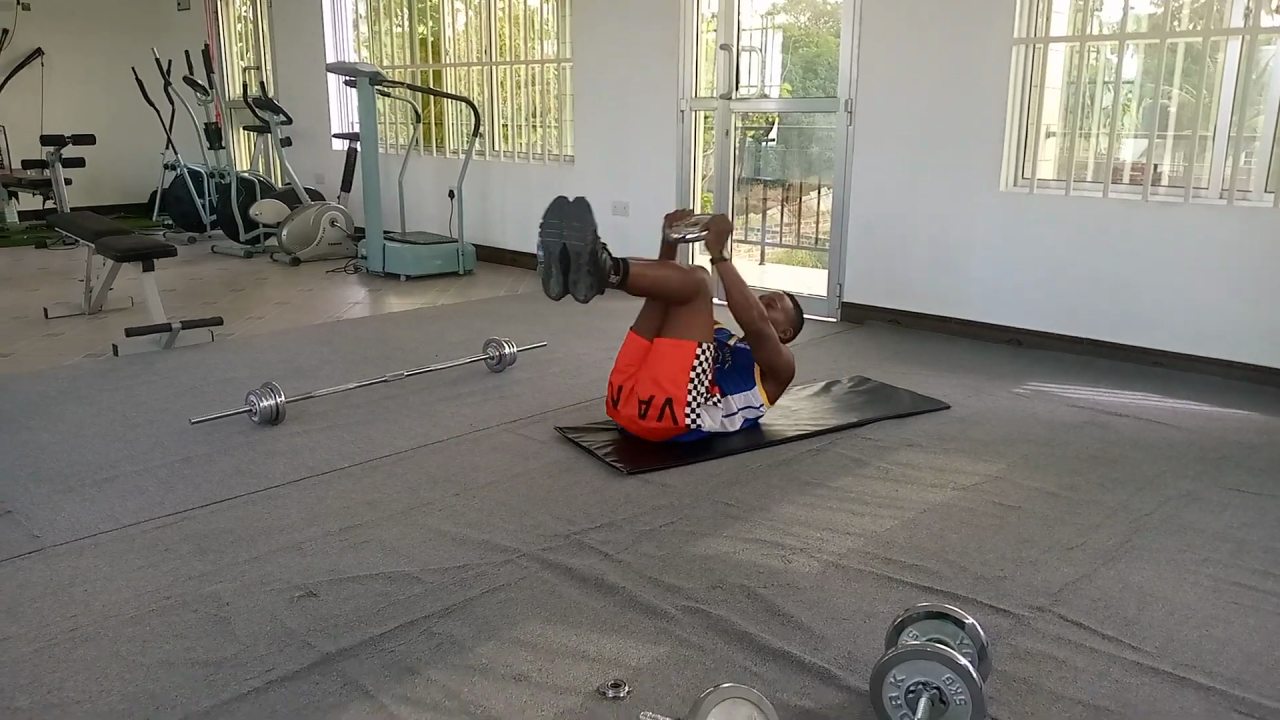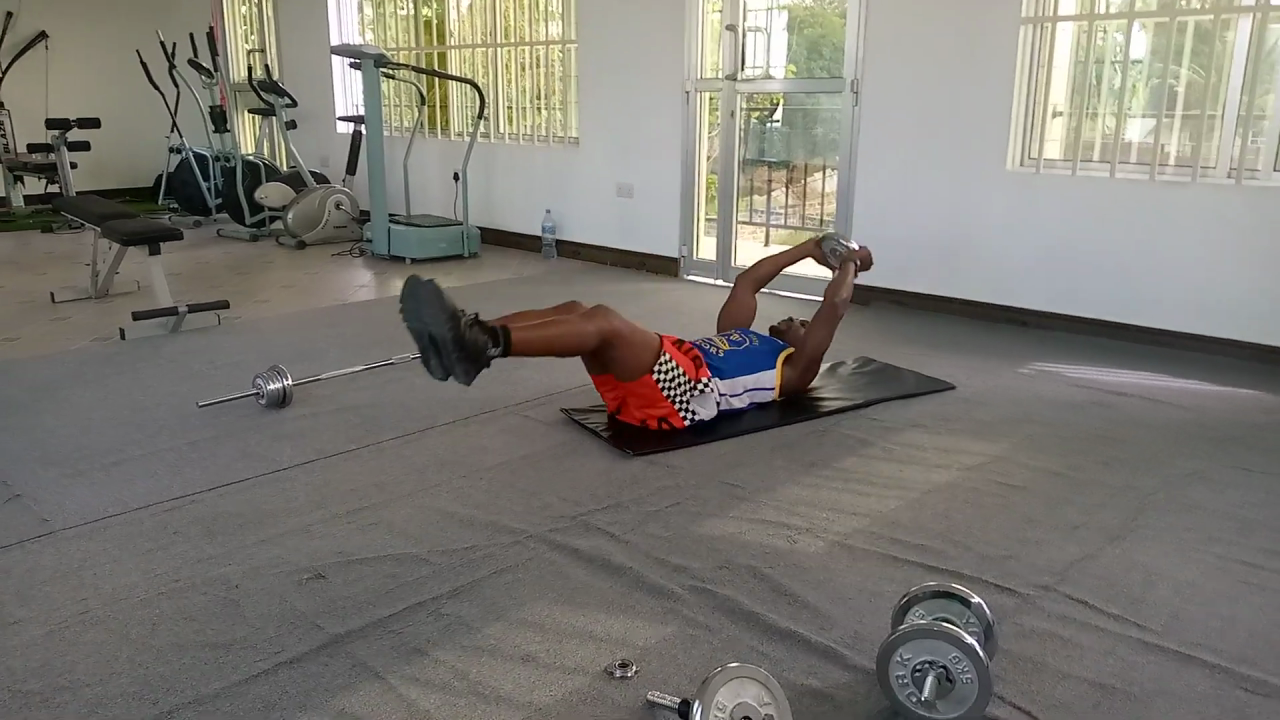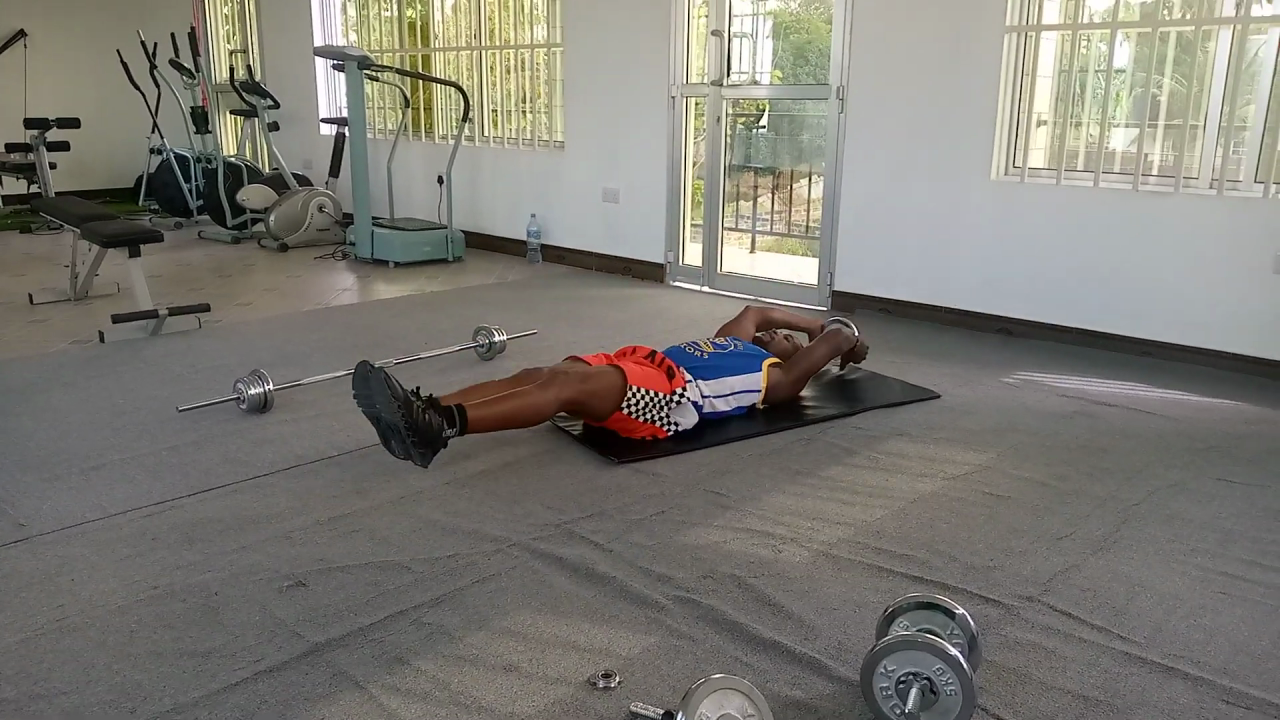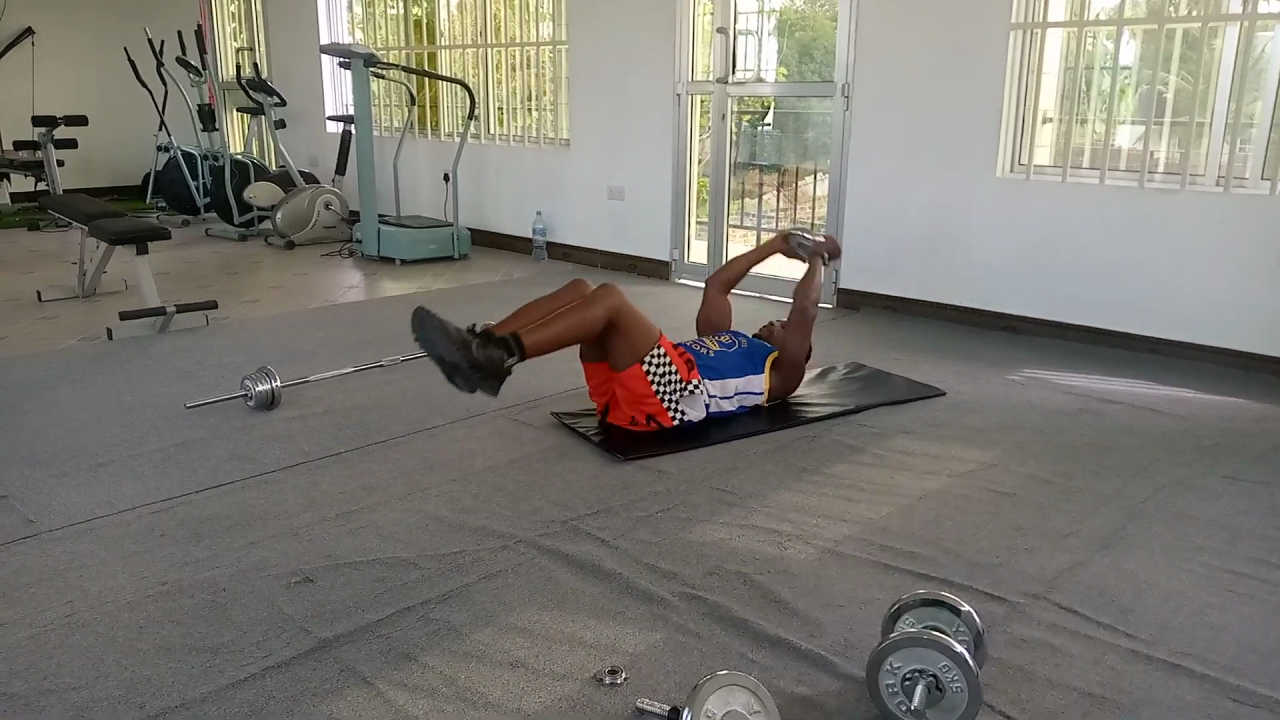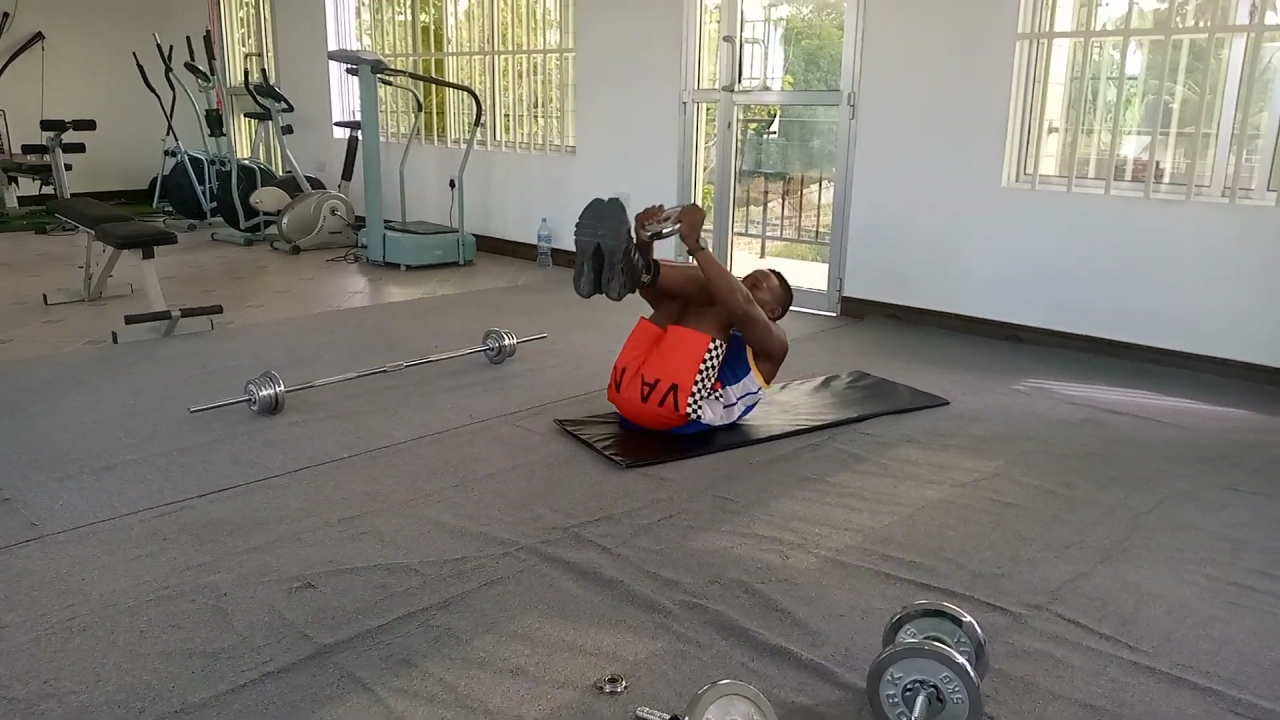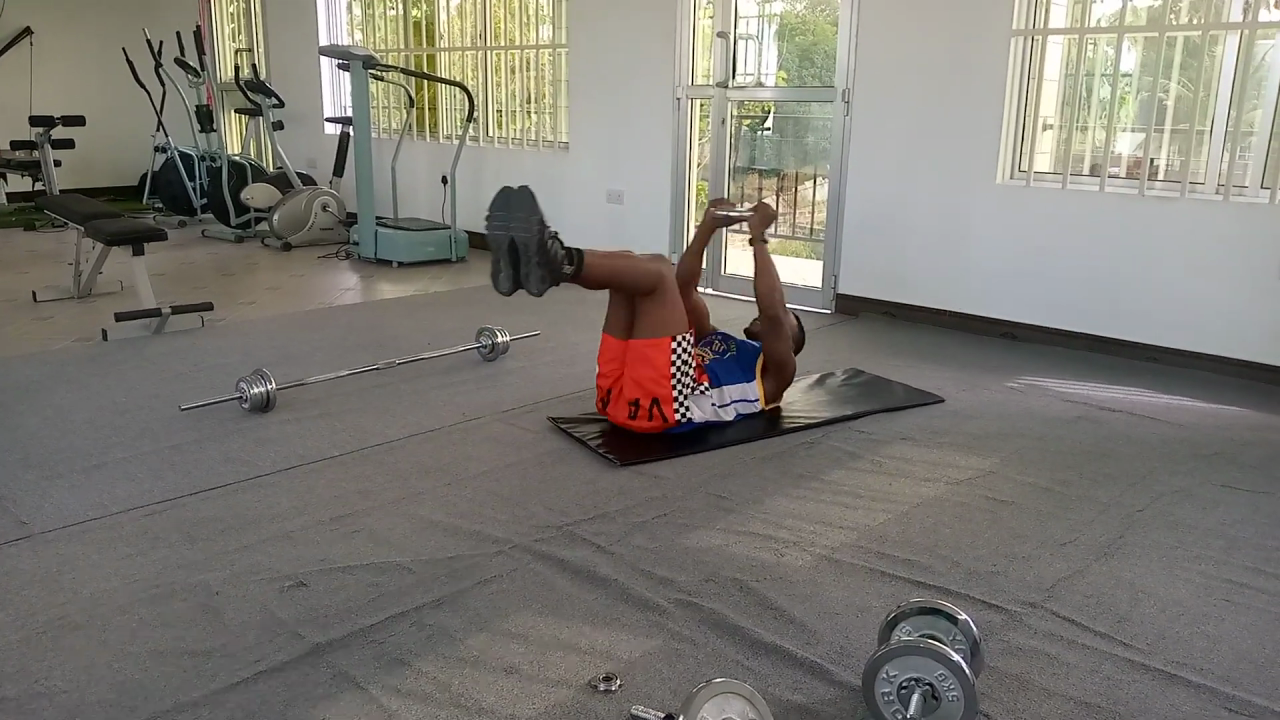
dt=0.4s
person 1, frame 1
left shoulder: (777, 367)
right shoulder: (720, 339)
left elbow: (754, 324)
left wrist: (718, 256)
right wrist: (669, 243)
left hip: (674, 413)
right hip: (626, 400)
left knee: (696, 280)
right knee: (665, 283)
left ankle: (602, 271)
right ankle: (583, 269)
person 1, frame 2
left shoulder: (793, 369)
right shoulder: (743, 334)
left elbow: (830, 312)
right elbow: (747, 281)
left wrist: (849, 271)
right wrist: (805, 249)
left hip: (682, 395)
right hip: (655, 373)
left knee: (602, 320)
right knee: (574, 312)
left ankle: (484, 346)
right ankle: (469, 334)
person 1, frame 3
left shoulder: (778, 378)
right shoulder: (736, 347)
left elbow: (832, 342)
right elbow: (756, 311)
left wrist: (845, 338)
right wrist: (818, 323)
left hip: (666, 398)
right hip: (638, 366)
left knee: (564, 382)
right knee: (537, 375)
left ankle: (438, 427)
right ankle: (424, 411)
person 1, frame 4
left shoulder: (782, 371)
right shoulder: (728, 342)
left elbow: (804, 316)
right elbow: (718, 285)
left wrist: (817, 263)
right wrist: (772, 246)
left hip: (667, 404)
right hip: (620, 394)
left knee: (607, 296)
right knee: (580, 288)
left ankle: (497, 356)
right ankle: (483, 350)
person 1, frame 5
left shoulder: (771, 344)
right shoulder: (717, 332)
left elbow: (740, 304)
right elbow: (652, 292)
left wrist: (696, 243)
right wrist: (645, 242)
left hip: (674, 406)
right hip: (630, 389)
left knee: (722, 289)
left ankle: (627, 268)
right ankle: (606, 269)
person 1, frame 6
left shoulder: (773, 371)
right shoulder: (712, 338)
left elbow: (772, 309)
right elbow: (685, 285)
left wrist: (757, 240)
right wrist: (708, 227)
left hip: (666, 402)
right hip: (618, 394)
left knee: (655, 269)
right knee: (633, 269)
left ankle: (557, 262)
right ankle: (533, 264)
